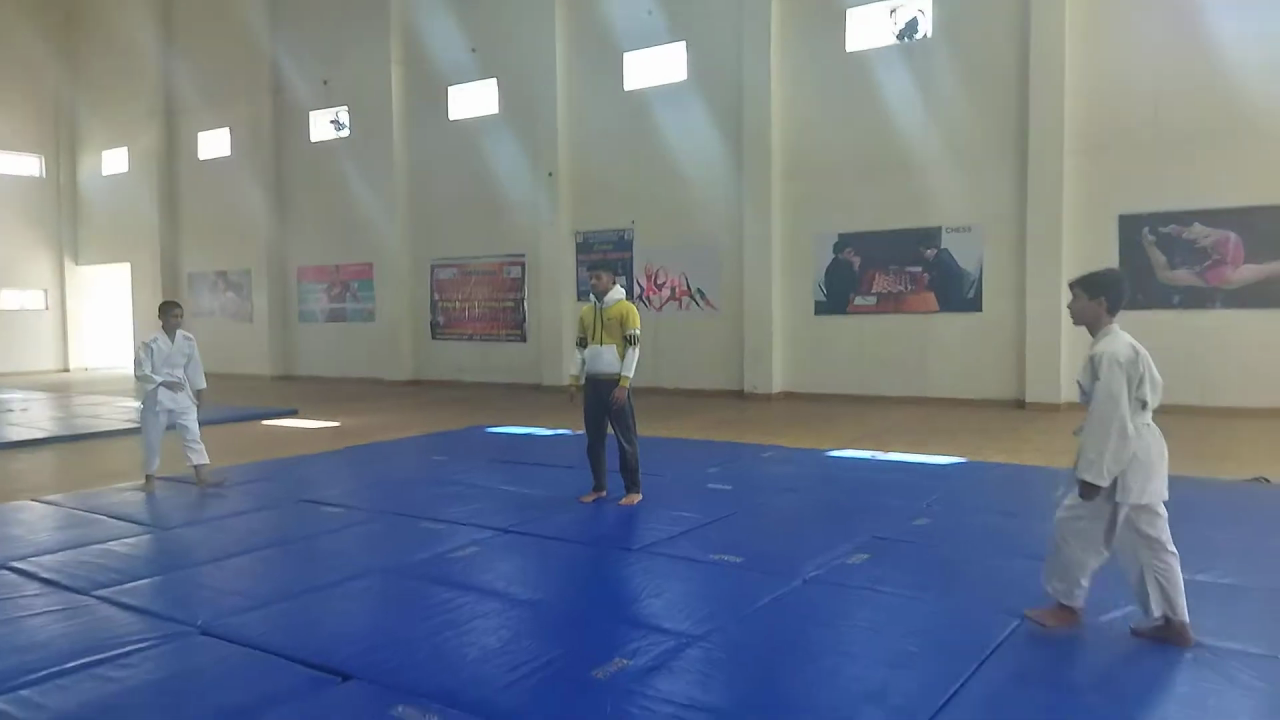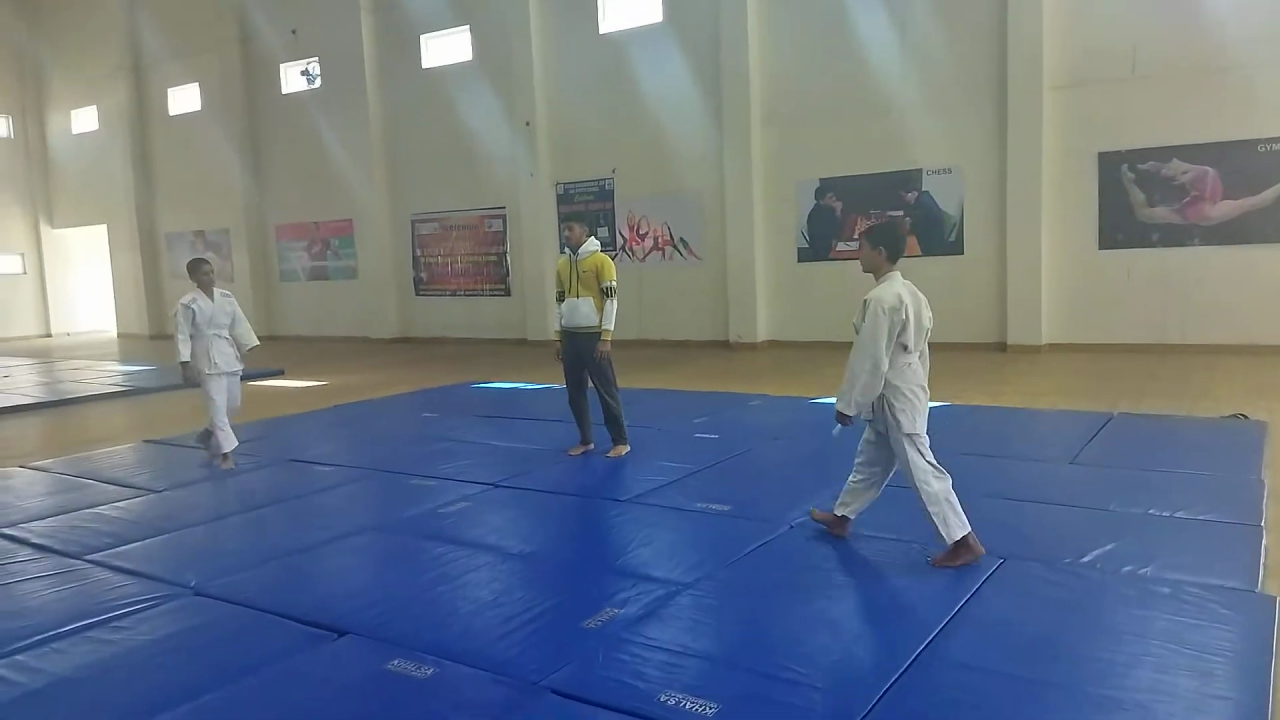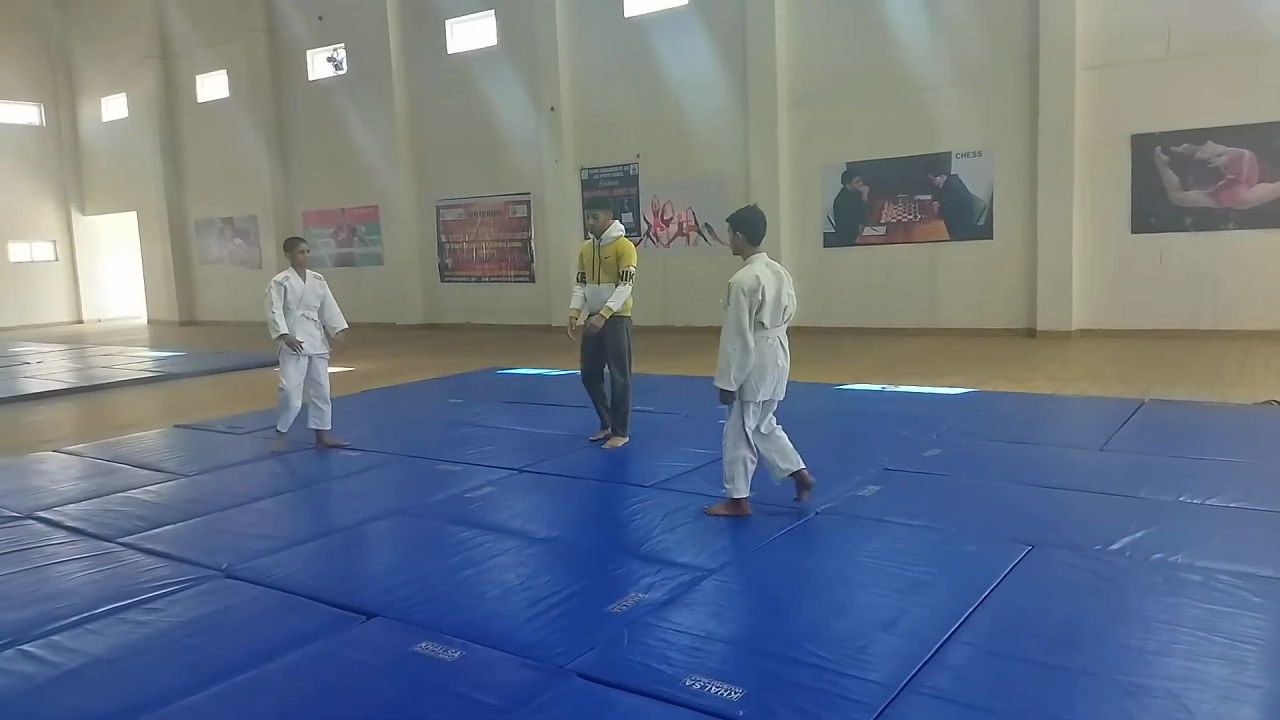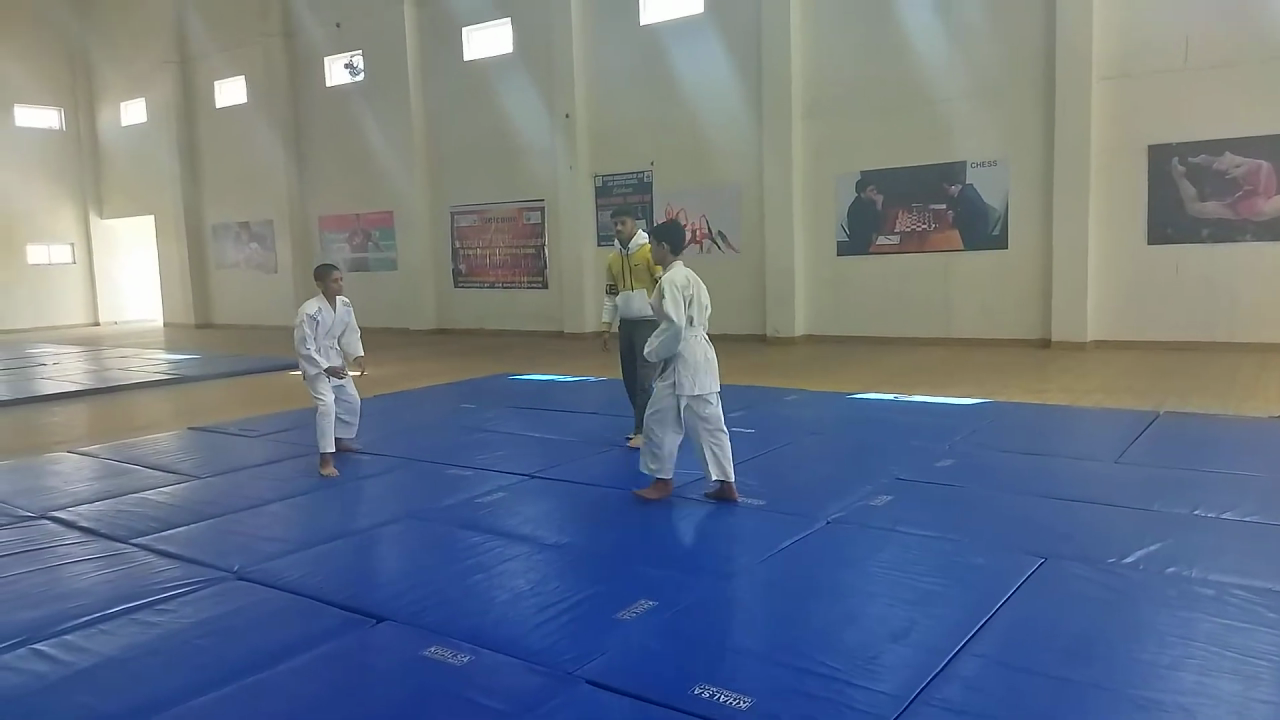
dt=0.7s
person 1, frame 1
left shoulder: (1108, 352)
right shoulder: (1122, 345)
left elbow: (1110, 419)
left wrist: (1093, 474)
left hip: (1125, 457)
right hip: (1139, 452)
left knee: (1074, 525)
right knee: (1150, 539)
left ankle: (1067, 607)
right ankle: (1173, 621)
person 1, frame 2
left shoulder: (880, 299)
right shoulder: (910, 292)
left elbow: (867, 358)
right elbow: (917, 346)
left wrist: (847, 403)
left hip: (892, 394)
right hip: (908, 389)
left knee: (919, 467)
right knee: (871, 460)
left ankle: (963, 541)
right ankle: (842, 516)
person 1, frame 3
left shoulder: (743, 280)
right shoulder: (779, 272)
left elbow: (737, 335)
left wrist: (727, 381)
left hip: (754, 364)
right hip: (776, 357)
left knee: (740, 432)
right knee: (763, 426)
left ankle: (737, 499)
right ankle: (798, 473)
person 1, frame 4
left shoulder: (669, 280)
right shoulder: (690, 277)
left elbow: (673, 327)
left wrist: (653, 350)
left hip: (682, 361)
right hip: (701, 355)
left knee: (658, 420)
right knee: (709, 423)
left ankle: (662, 480)
right ankle: (726, 484)
person 2, frame 1
left shoulder: (626, 309)
right shoulder: (586, 312)
left elbow: (633, 349)
right elbow: (580, 348)
left wrist: (624, 384)
right wrist: (575, 381)
left hip: (616, 382)
right hip: (592, 382)
left knee: (625, 438)
right knee: (594, 438)
left ankle: (633, 489)
right ankle: (599, 487)
person 2, frame 2
left shoulder: (601, 261)
right shoulder: (562, 265)
left elbow: (610, 301)
left wrist: (606, 338)
right wrist: (558, 338)
left hip: (593, 336)
right hip: (570, 336)
left knee: (606, 389)
right knee: (575, 391)
left ankle: (620, 441)
right ankle: (586, 440)
person 2, frame 3
left shoulder: (624, 246)
right shoulder: (585, 249)
left elbow: (625, 286)
right elbow: (580, 284)
left wrist: (603, 315)
right wrist: (575, 314)
left hip: (616, 320)
right hip: (594, 320)
left knee: (619, 378)
right knee: (589, 375)
left ankle: (620, 432)
right ankle: (606, 424)
person 2, frame 4
left shoulder: (650, 253)
right shoulder: (614, 258)
right elbow: (610, 295)
right wrist: (605, 329)
left hip: (648, 323)
right hip: (626, 325)
left knee: (643, 378)
right knee: (630, 379)
left ankle: (641, 431)
right ankle: (639, 427)
person 3, frame 1
left shoulder: (188, 340)
right shoulder: (149, 343)
left elbow: (194, 367)
right elbow: (141, 372)
left wrist: (199, 391)
right wrist: (163, 383)
left hip: (182, 394)
right hip: (158, 396)
left knee: (192, 433)
right knee: (152, 439)
left ankle: (202, 475)
right ankle: (149, 476)
person 3, frame 2
left shoulder: (227, 297)
right shoulder: (187, 304)
left elbow: (240, 325)
right elbow: (182, 337)
left wrist: (250, 348)
right wrist: (186, 366)
left hip: (231, 357)
right hip: (208, 361)
left knee: (231, 405)
right knee: (218, 407)
left ankle: (207, 436)
right ankle: (226, 454)
person 3, frame 3
left shoulder: (318, 280)
right shoulder: (280, 282)
left elbow: (329, 308)
right elbow: (274, 313)
left wrist: (338, 331)
right wrist: (285, 337)
left hip: (317, 340)
right hip: (294, 341)
left knee: (321, 388)
right knee: (290, 389)
left ankle: (322, 434)
right ankle: (281, 432)
person 3, frame 4
left shoulder: (345, 305)
right shoulder: (309, 311)
left elbow: (351, 334)
right elbow: (303, 347)
left wrist: (357, 356)
right wrist: (326, 368)
left hip: (336, 360)
right hip: (316, 365)
left knee: (351, 402)
right knee: (327, 405)
left ankle: (338, 440)
right ankle: (326, 460)
